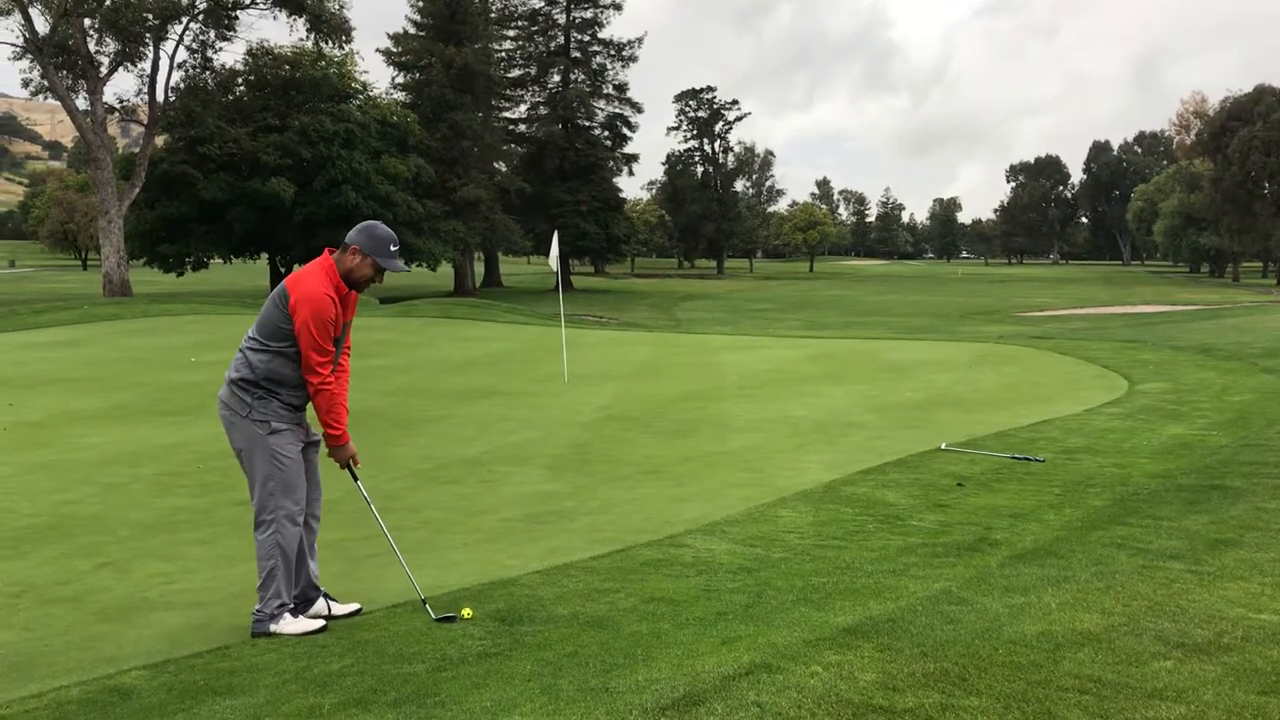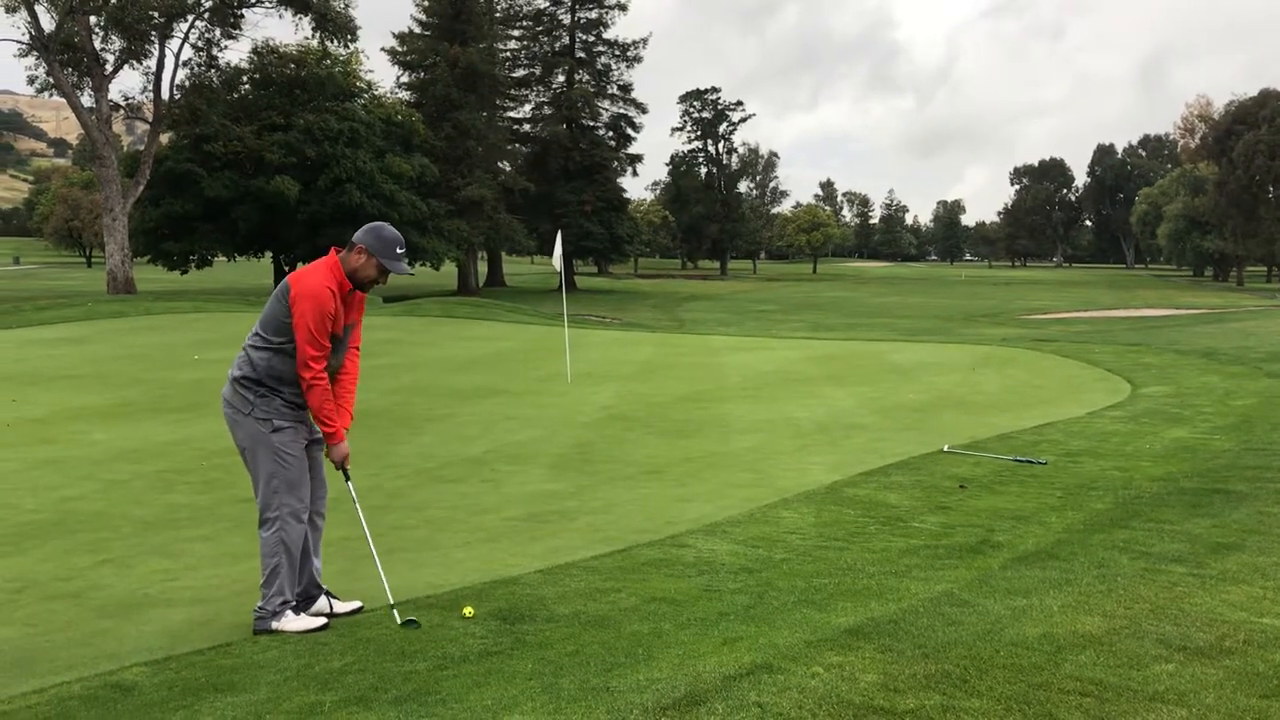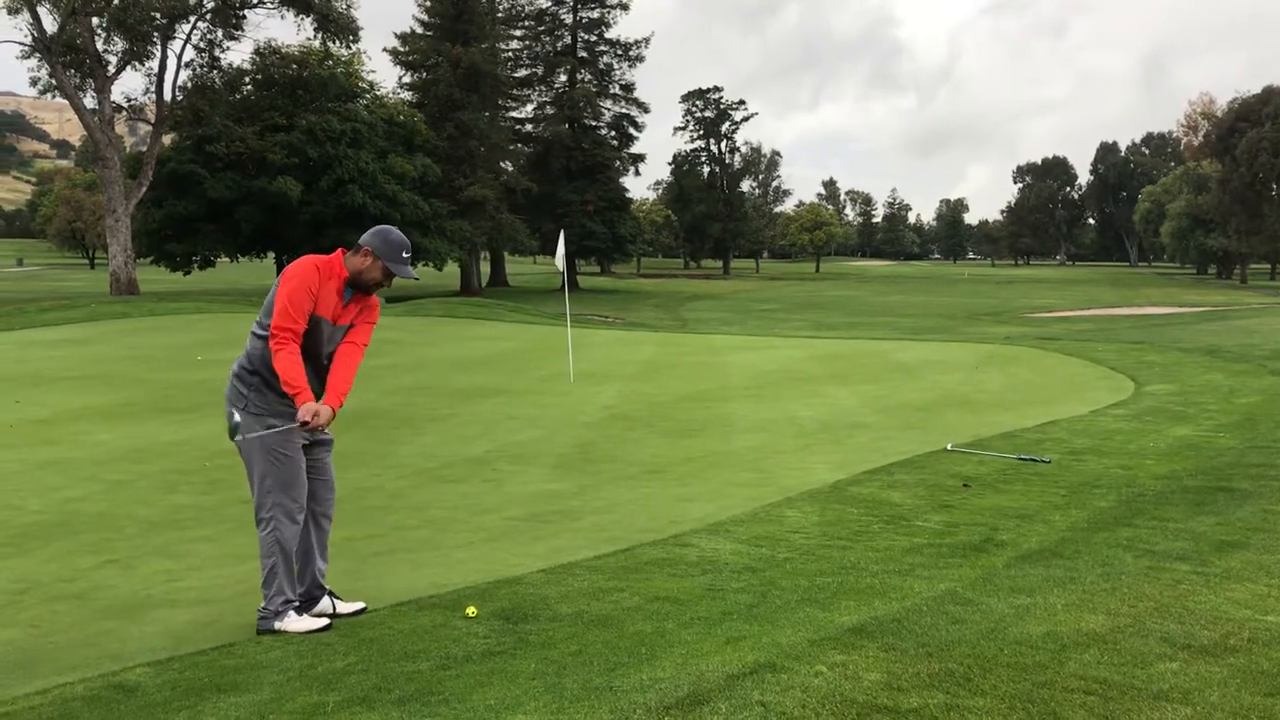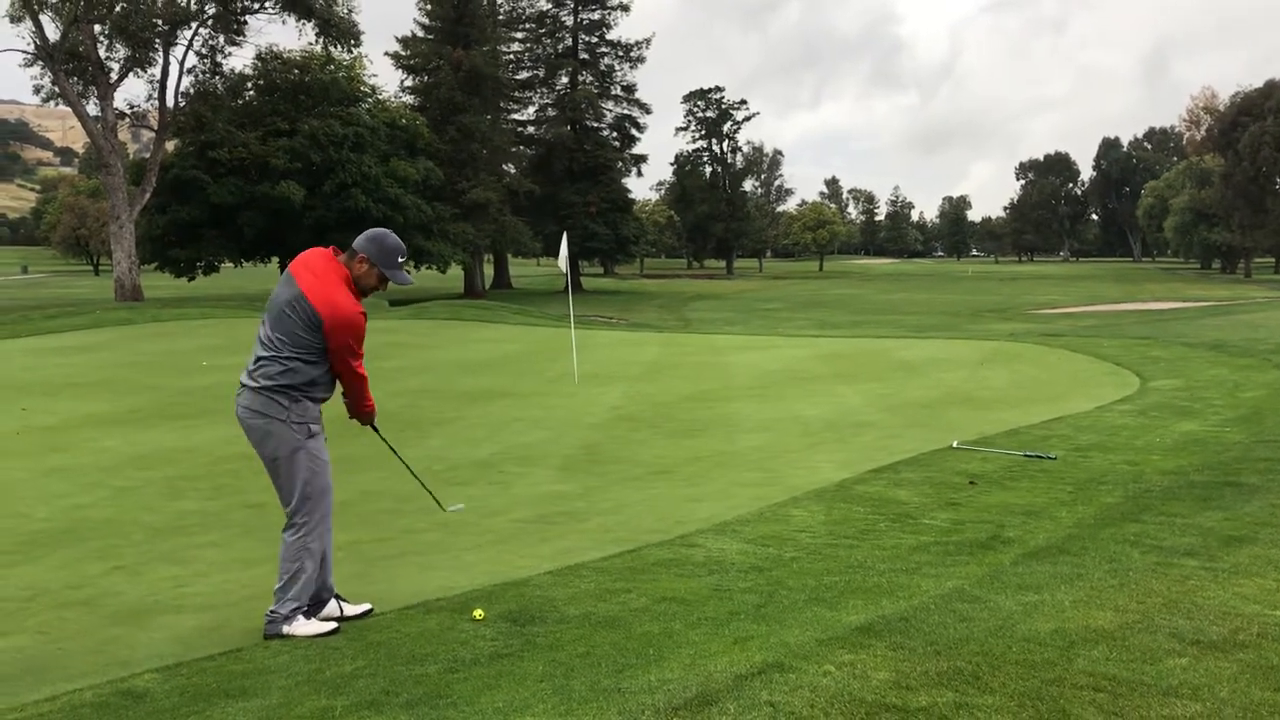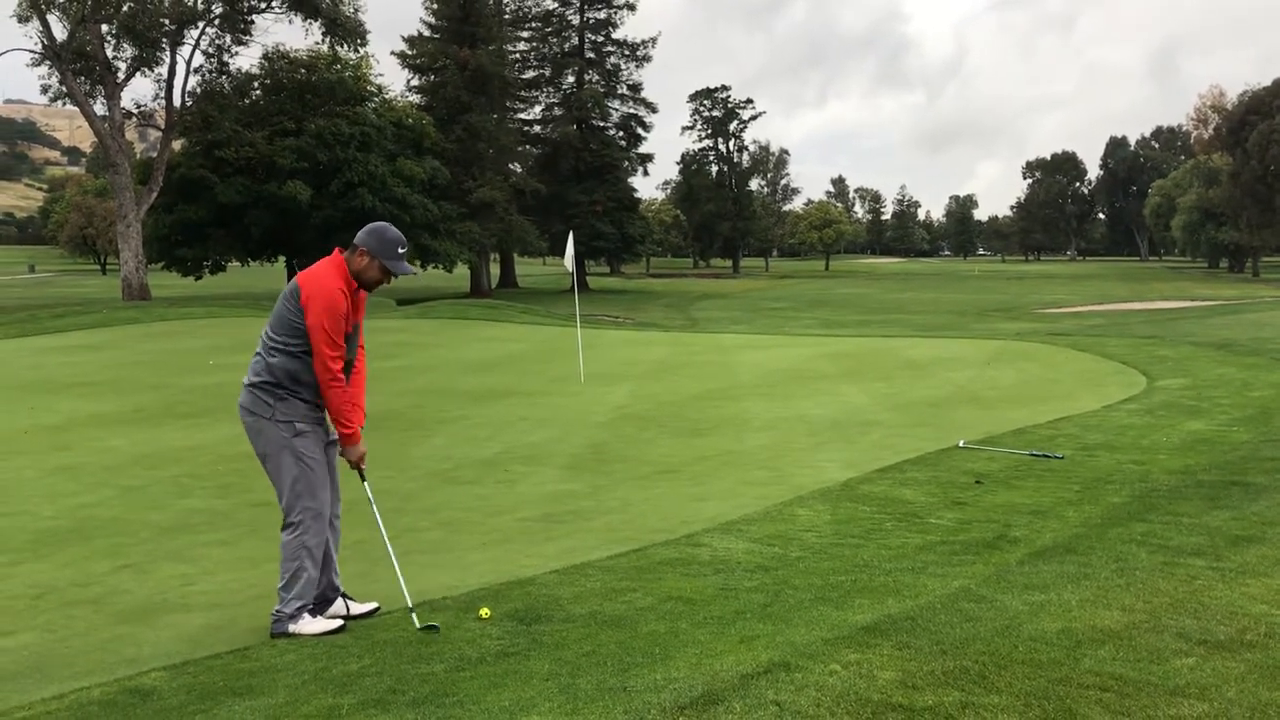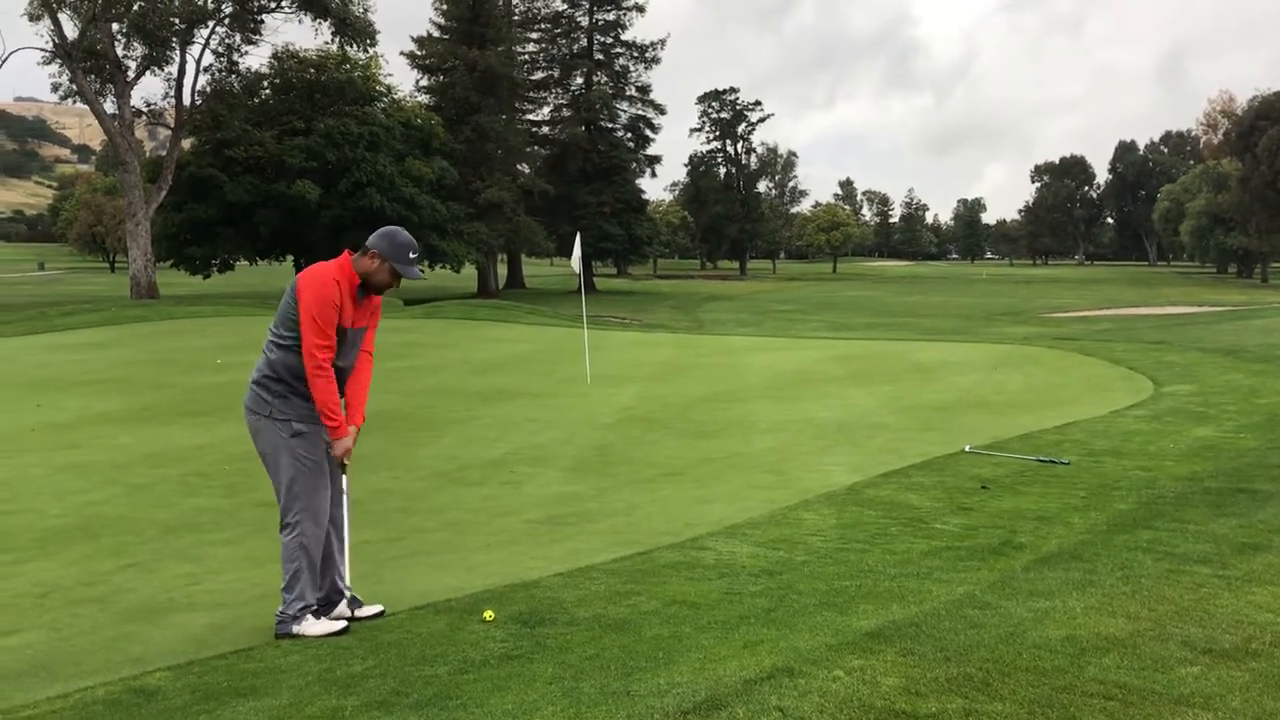
dt=0.5s
person 1, frame 1
left shoulder: (345, 288)
right shoulder: (314, 293)
left elbow: (339, 359)
right elbow: (319, 375)
left wrist: (338, 427)
right wrist: (339, 438)
left hip: (286, 407)
right hip: (257, 406)
left knee: (306, 506)
right knee: (283, 509)
left ankle: (305, 597)
right ankle: (272, 613)
person 1, frame 2
left shoulder: (355, 294)
right shoulder: (316, 287)
left elbow: (347, 360)
right elbow: (311, 369)
left wrist: (343, 426)
right wrist: (333, 432)
left hip: (294, 405)
right hip: (261, 404)
left knee: (312, 502)
right knee: (285, 506)
left ankle: (308, 595)
right ankle: (274, 610)
person 1, frame 3
left shoulder: (368, 305)
right shoulder: (308, 271)
left elbow: (348, 357)
right elbow: (282, 341)
left wrist: (329, 405)
right wrist: (303, 398)
left hip: (305, 408)
right hip: (263, 401)
left knee: (319, 502)
right knee: (284, 507)
left ankle: (311, 595)
right ankle: (276, 609)
person 1, frame 4
left shoulder: (312, 259)
right shoulder: (344, 309)
right elbow: (350, 369)
left wrist: (354, 399)
right wrist: (365, 408)
left hip: (260, 401)
right hip: (284, 412)
left knee: (312, 508)
right knee: (310, 512)
left ankle: (318, 598)
right ankle: (285, 614)
person 1, frame 5
left shoulder: (350, 288)
right shoulder: (327, 289)
left elbow: (354, 358)
right elbow: (329, 370)
left wrist: (354, 424)
right wrist: (351, 436)
left hip: (301, 407)
right hip: (277, 409)
left knee: (325, 506)
right knee: (307, 510)
left ankle: (324, 597)
right ankle: (291, 612)
person 1, frame 6
left shoulder: (370, 299)
right shoulder: (324, 284)
left elbow: (360, 362)
right elbow: (318, 362)
left wrist: (348, 425)
right wrist: (337, 428)
left hip: (314, 409)
right hip: (281, 410)
left knee: (331, 507)
right knee: (306, 510)
left ankle: (329, 599)
right ankle: (295, 613)
